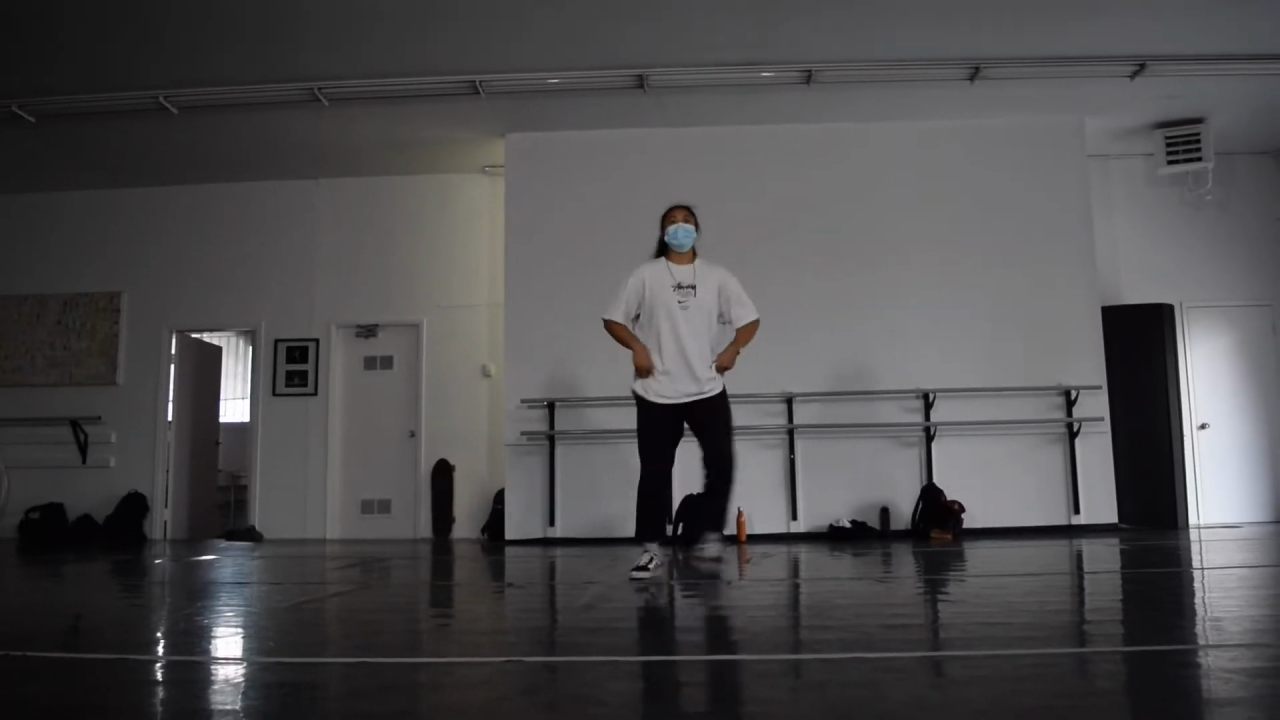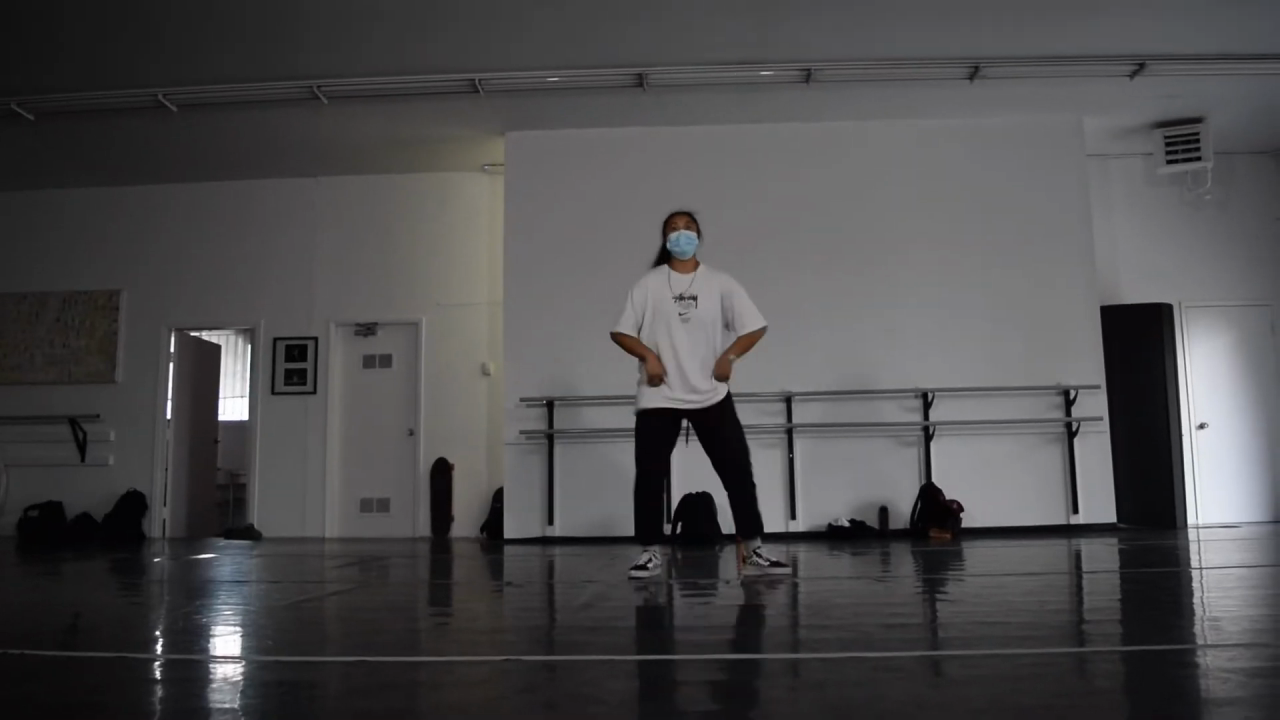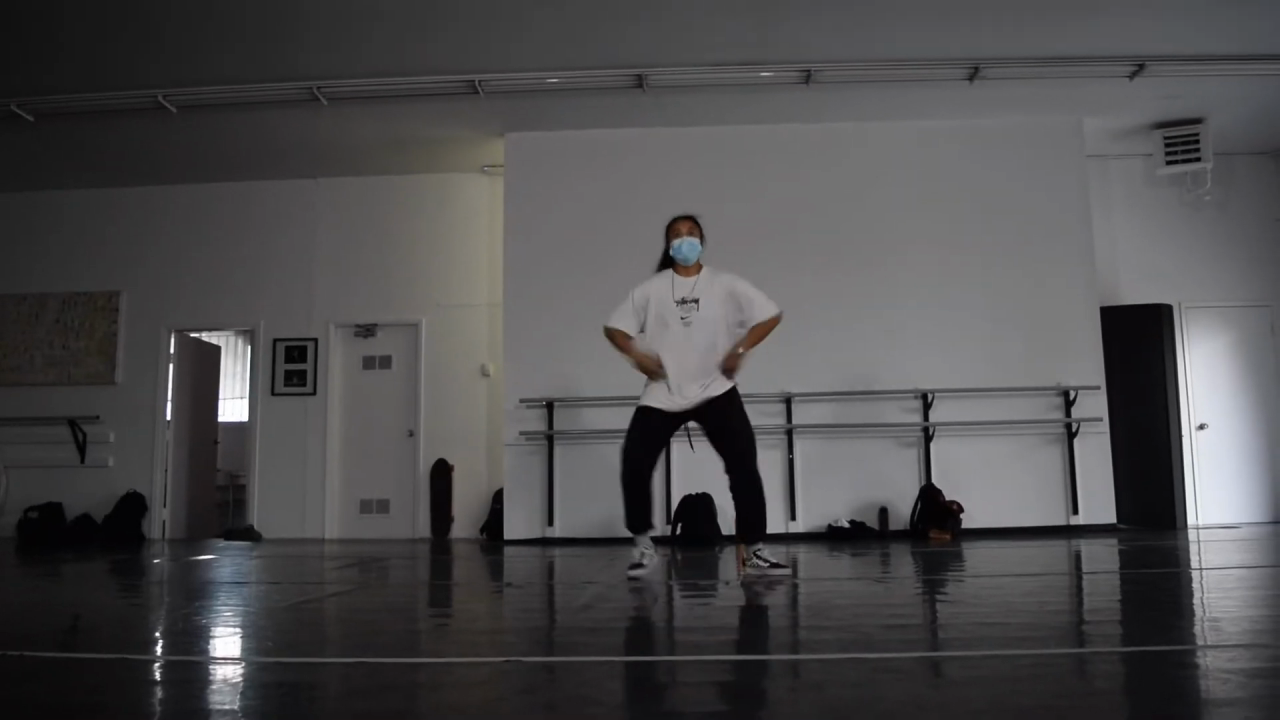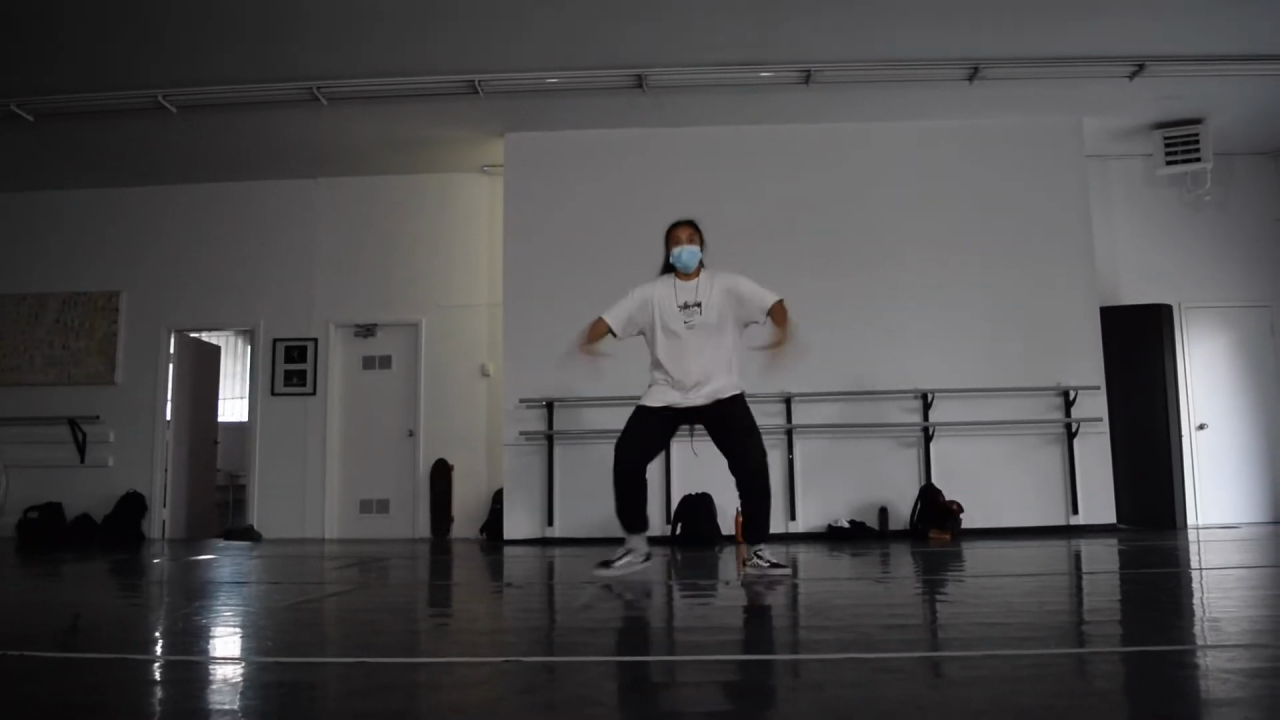
dt=0.1s
person 1, frame 1
left shoulder: (717, 276)
right shoulder: (644, 275)
left elbow: (749, 319)
right elbow: (614, 320)
left wrist: (731, 349)
right wrist: (638, 346)
left hip: (706, 387)
right hip: (655, 388)
left knee: (721, 460)
right knee: (655, 469)
left ankle: (712, 535)
right ankle: (650, 549)
person 1, frame 2
left shoulder: (721, 283)
right shoulder: (649, 284)
left elbow: (755, 327)
right elbow: (621, 332)
left wrist: (729, 356)
right wrist: (647, 355)
left hip: (711, 394)
right hip: (660, 395)
left knee: (737, 467)
right knee: (650, 471)
left ankle: (752, 549)
right ankle: (651, 550)
person 1, frame 3
left shoulder: (726, 284)
right shoulder: (652, 289)
left elbow: (769, 315)
right elbow: (616, 327)
left wrist: (740, 348)
right wrist: (636, 355)
left hip: (716, 390)
right hip: (664, 393)
left knee: (743, 465)
right knee: (634, 461)
left ankle: (754, 551)
right ankle: (645, 547)
person 1, frame 4
left shoulder: (726, 285)
right shoulder: (651, 293)
left elbow: (772, 304)
right elbow: (608, 322)
left wrist: (783, 329)
right wrist: (588, 341)
left hip: (719, 391)
right hip: (665, 394)
left knee: (752, 463)
right knee: (626, 458)
left ankle: (757, 550)
right ankle: (635, 546)
